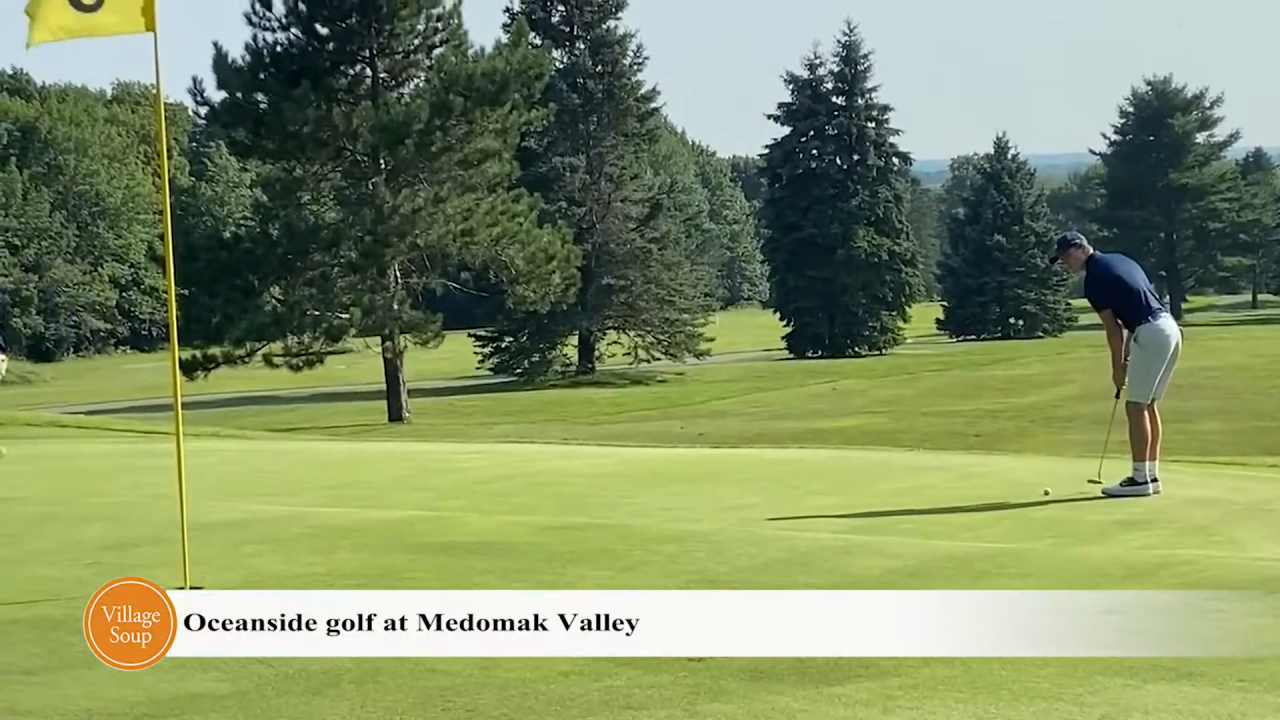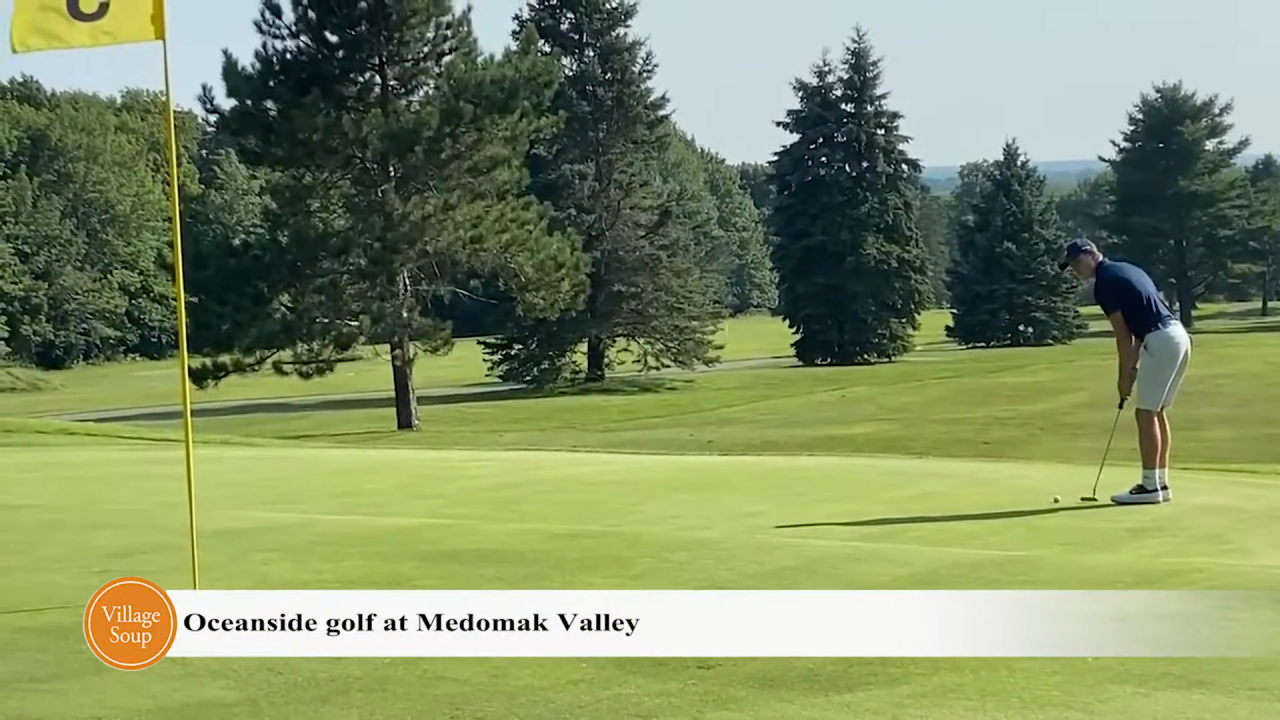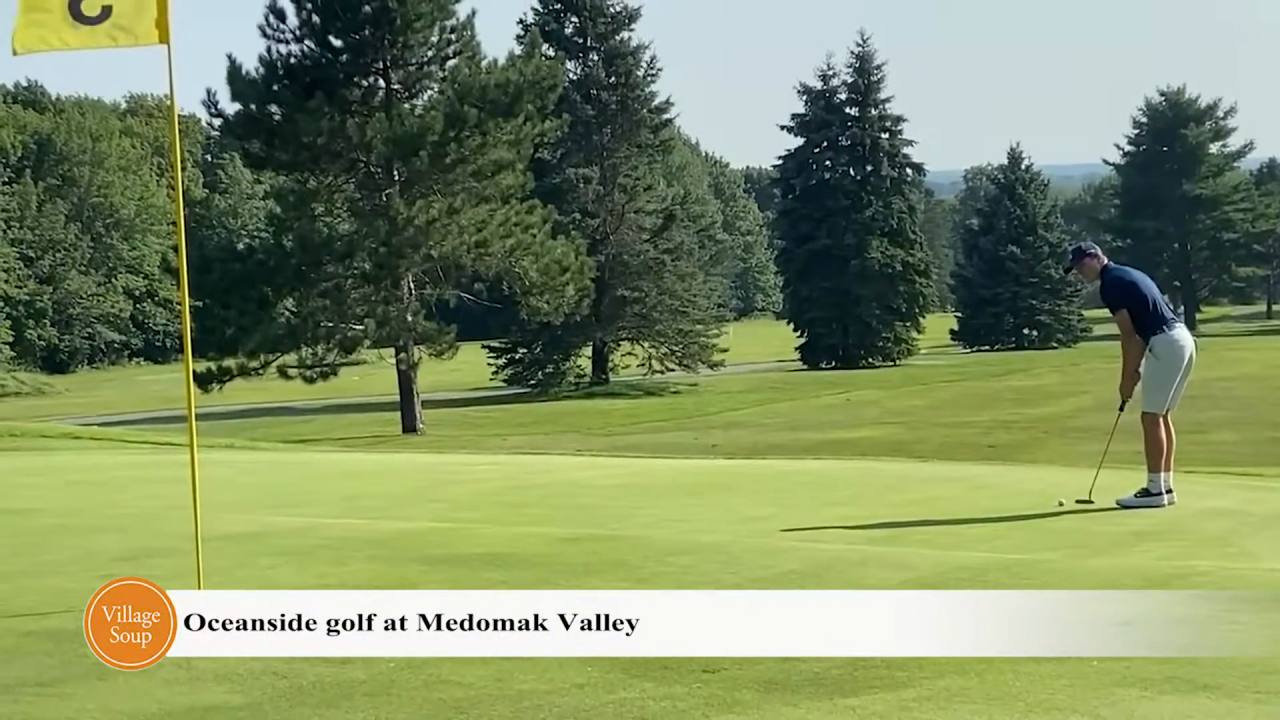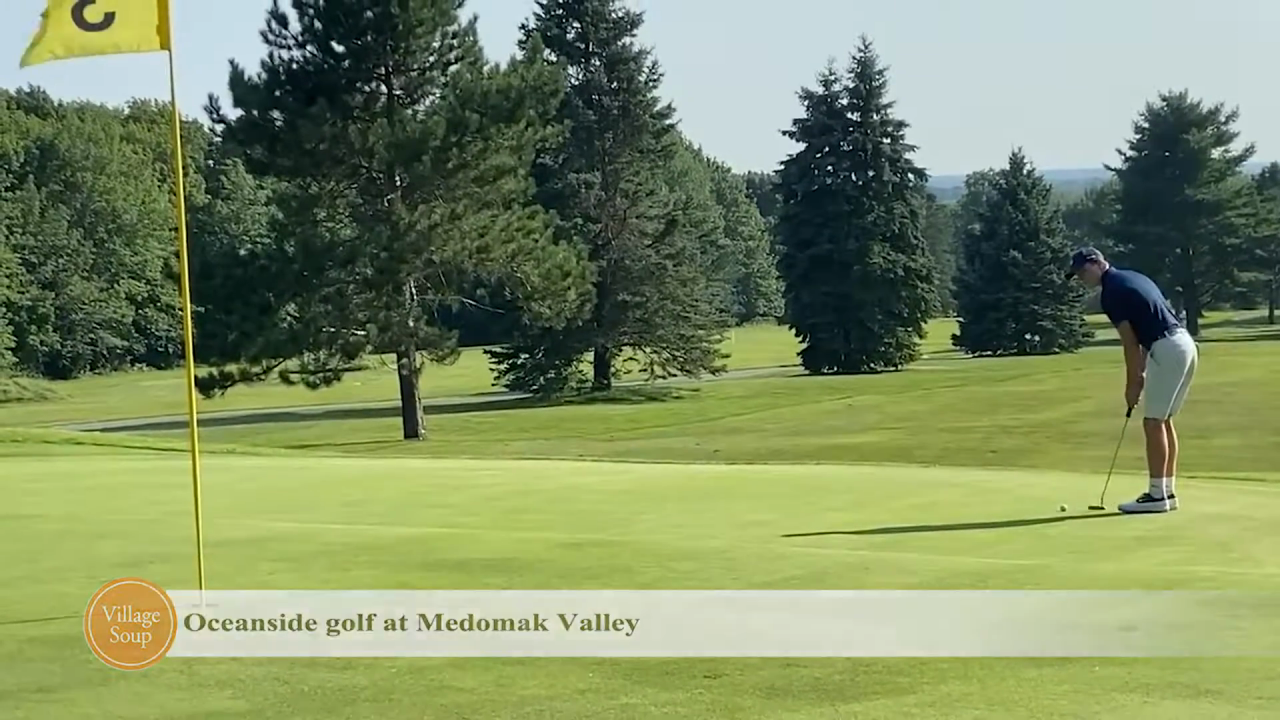
dt=0.7s
person 1, frame 1
left shoulder: (1094, 277)
right shoulder: (1117, 260)
left elbow: (1113, 328)
left wrist: (1117, 367)
right wrist: (1126, 359)
left hip: (1151, 334)
right hip: (1168, 329)
left knee: (1136, 406)
right knee: (1148, 405)
left ankle: (1140, 478)
right ankle: (1150, 475)
person 1, frame 2
left shoulder: (1105, 282)
right shoulder: (1124, 270)
left elbow: (1123, 334)
left wrist: (1124, 376)
right wrist: (1133, 366)
left hip: (1161, 342)
right hip: (1176, 336)
left knee: (1146, 414)
right knee: (1156, 412)
left ankle: (1150, 486)
right ankle: (1160, 483)
person 1, frame 3
left shoulder: (1110, 283)
right shoulder: (1127, 274)
left elbow: (1129, 334)
left wrist: (1126, 378)
right wrist: (1136, 370)
left hip: (1167, 344)
right hip: (1182, 339)
left knee: (1151, 417)
right knee: (1161, 415)
left ankle: (1155, 490)
right ankle: (1165, 486)
person 1, frame 4
left shoulder: (1112, 291)
right shoulder: (1131, 277)
left elbow: (1130, 342)
left wrist: (1131, 384)
right wrist: (1141, 374)
left hip: (1168, 350)
right hip: (1183, 344)
left knee: (1153, 422)
right knee: (1163, 420)
left ankle: (1157, 495)
right ankle: (1167, 491)
